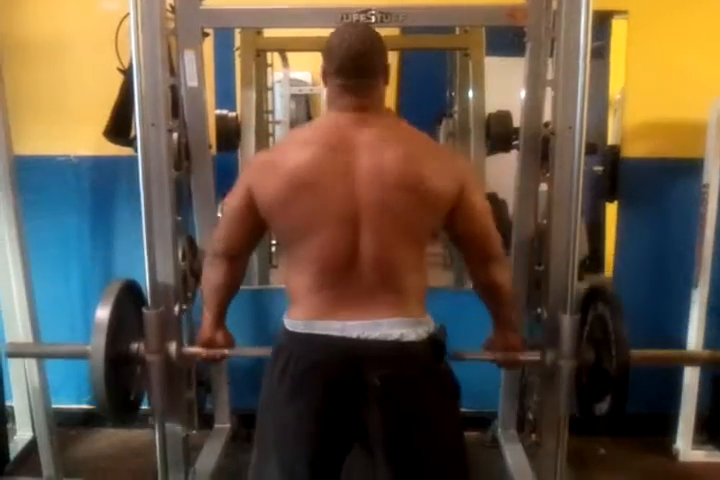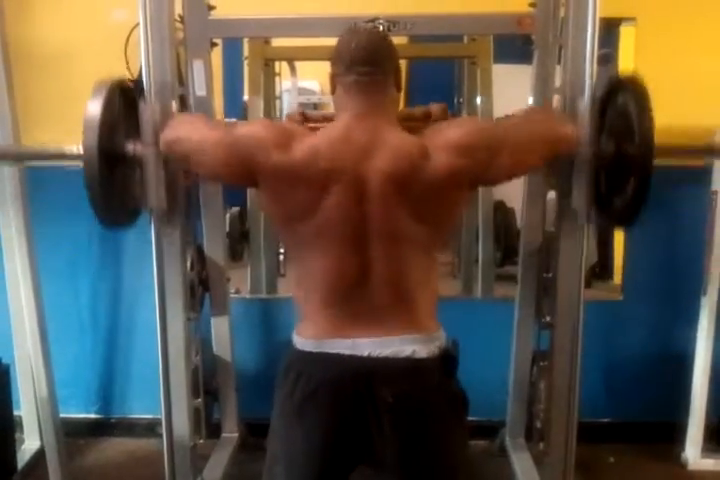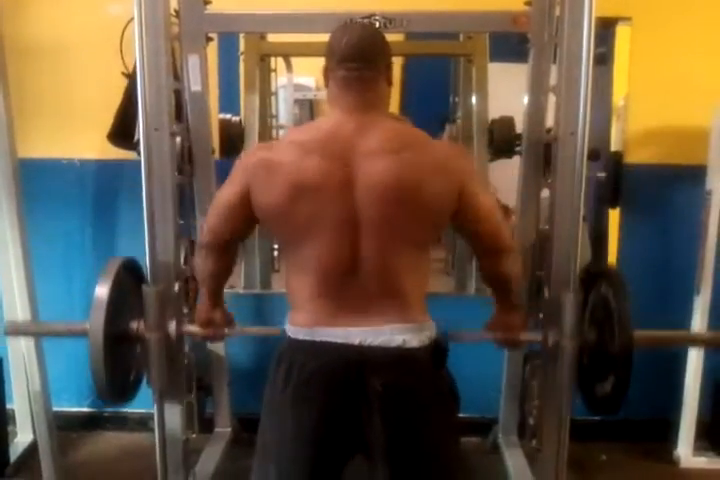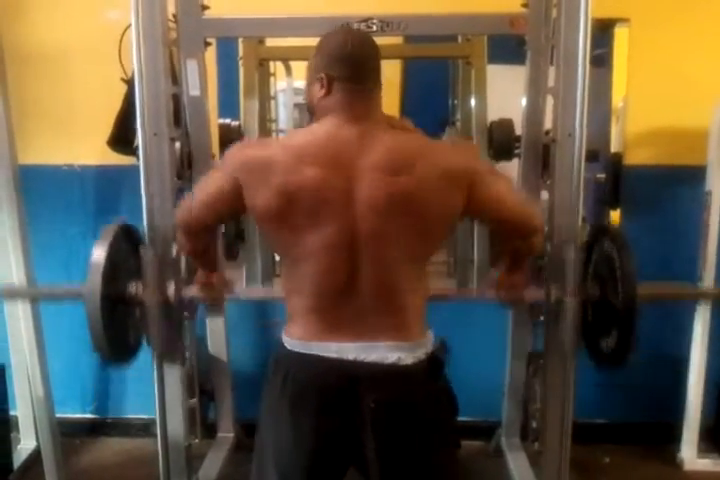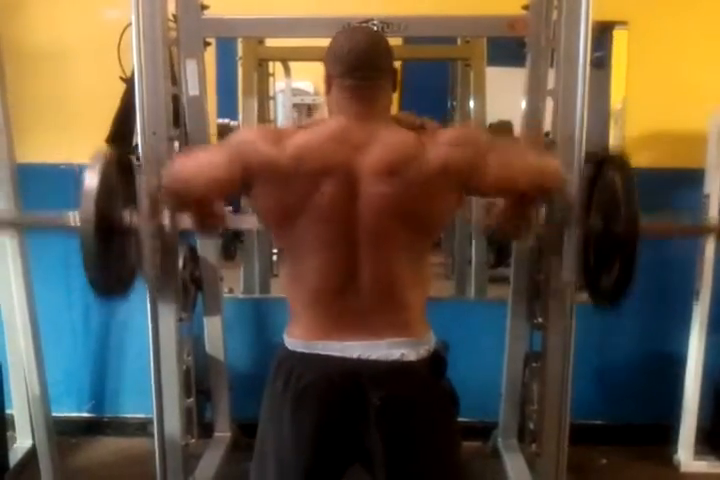
dt=1s
person 1, frame 1
left shoulder: (270, 162)
right shoulder: (439, 161)
left elbow: (224, 254)
right elbow: (489, 259)
left wrist: (212, 322)
right wrist: (506, 329)
left hip: (308, 351)
right hip: (404, 352)
person 1, frame 2
left shoulder: (278, 155)
right shoulder: (446, 157)
left elbow: (176, 136)
right elbow: (560, 131)
left hip: (318, 367)
right hip: (415, 366)
person 1, frame 3
left shoulder: (266, 161)
right shoulder: (442, 161)
left elbow: (212, 244)
right elbow: (500, 251)
left wrist: (209, 305)
right wrist: (509, 310)
left hip: (310, 359)
right hip: (405, 359)
person 1, frame 4
left shoulder: (261, 162)
right shoulder: (445, 164)
left elbow: (190, 221)
right elbow: (527, 226)
left wrist: (208, 268)
right wrist: (514, 271)
left hip: (307, 369)
right hip: (403, 372)
person 1, frame 5
left shoulder: (269, 153)
right shoulder: (443, 156)
left elbow: (177, 180)
right elbow: (548, 173)
left wrist: (205, 210)
right wrist: (517, 209)
left hip: (309, 366)
right hip: (404, 366)
